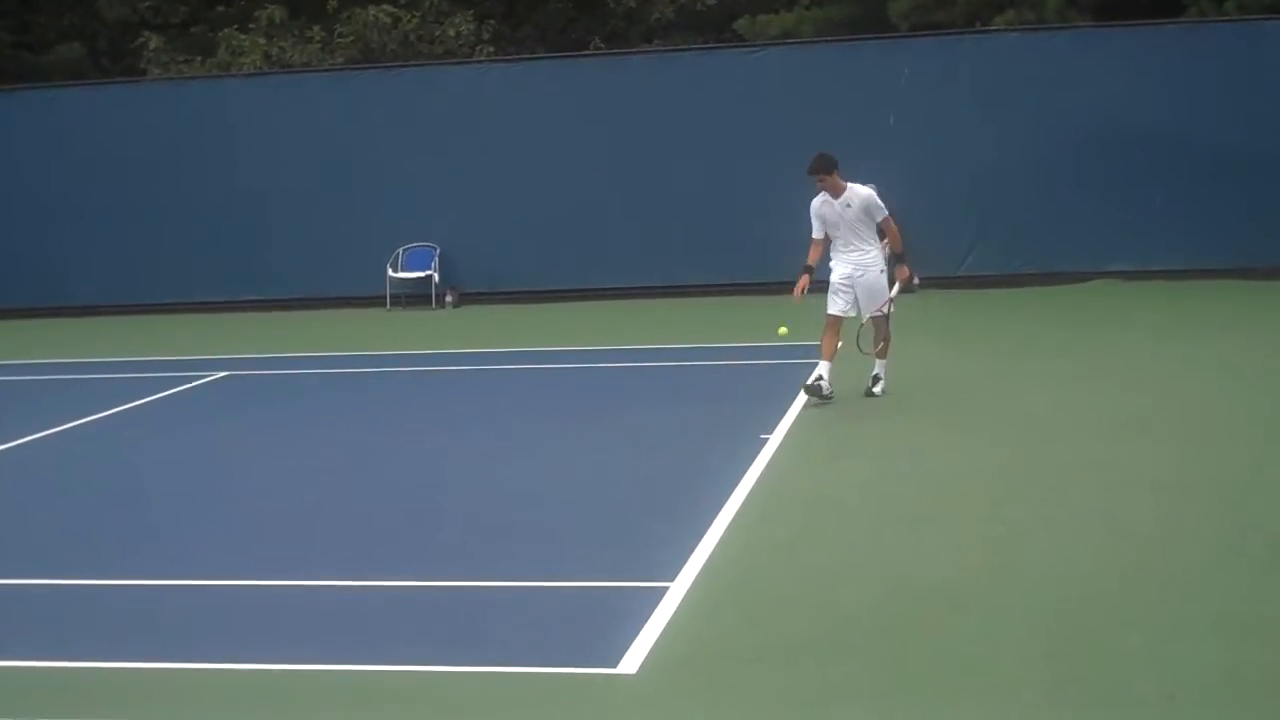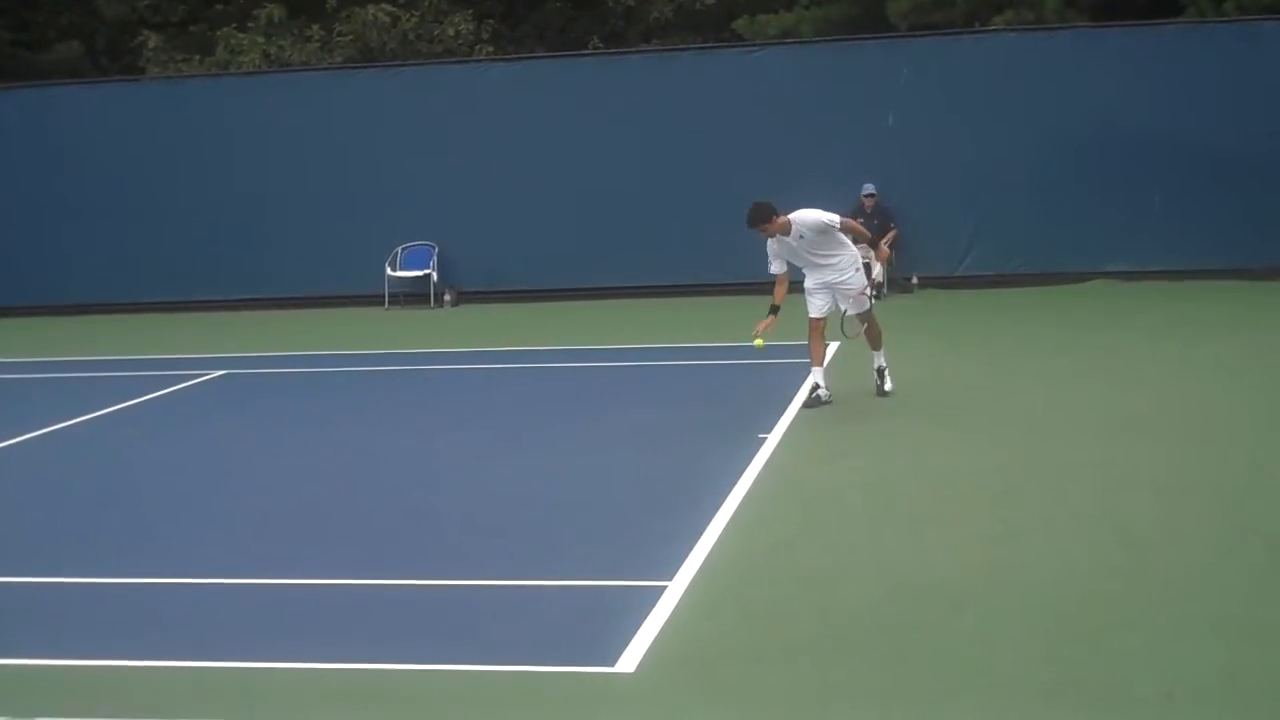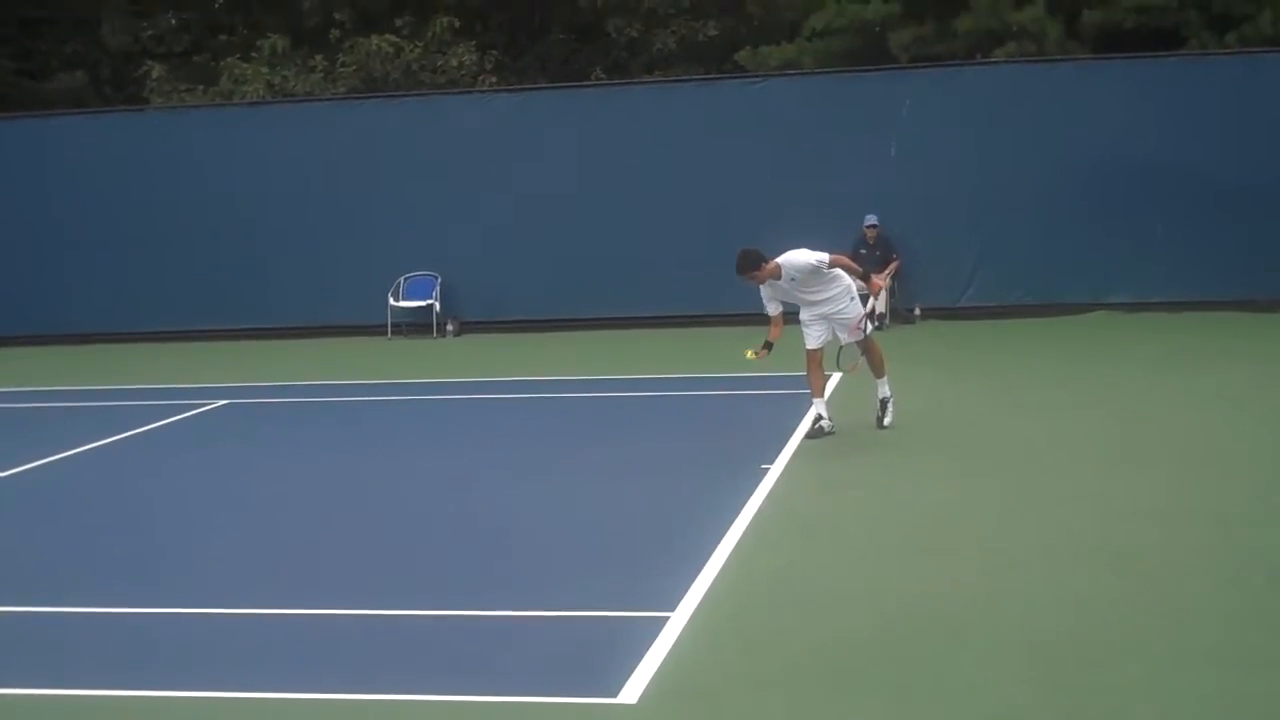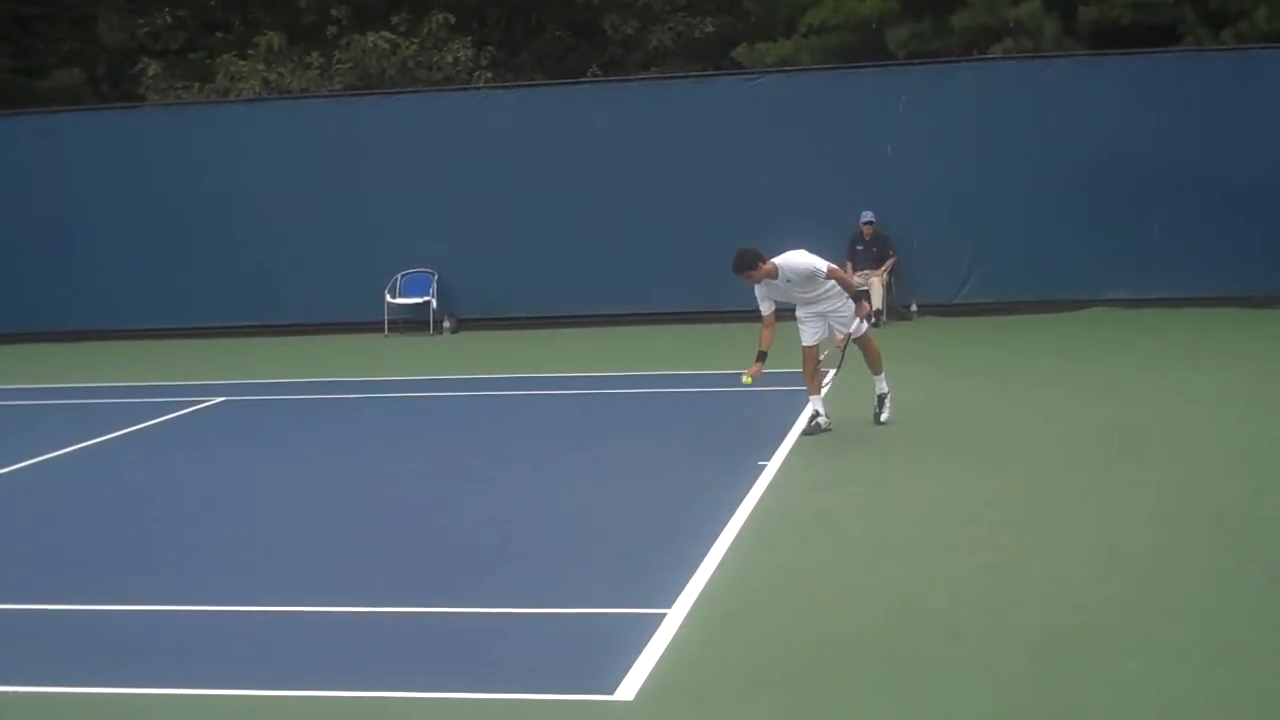
dt=0.5s
person 1, frame 1
left shoulder: (865, 195)
right shoulder: (817, 206)
left elbow: (890, 228)
right elbow: (818, 243)
left wrist: (900, 263)
right wrist: (807, 273)
left hip: (871, 267)
right hip: (841, 269)
left knee: (879, 321)
right knee: (832, 321)
left ankle: (879, 375)
right ankle: (823, 379)
person 1, frame 2
left shoulder: (810, 218)
right shoulder: (773, 246)
left elbow: (849, 225)
right elbow: (782, 281)
right wrist: (772, 315)
left hip: (846, 268)
right hip: (816, 277)
left knee: (867, 318)
right knee: (815, 326)
left ankle: (880, 367)
right ankle: (820, 387)
person 1, frame 3
left shoulder: (797, 260)
right shoulder: (767, 289)
left elbow: (839, 260)
right elbow: (777, 324)
left wrist: (869, 279)
right wrist: (765, 349)
left hip: (841, 296)
right hip: (812, 309)
left knee: (866, 344)
right knee: (813, 358)
left ankle: (884, 397)
right ankle: (823, 418)
person 1, frame 4
left shoulder: (795, 262)
right shoulder: (762, 288)
left elbow: (837, 273)
right elbow: (768, 325)
left wrist: (859, 303)
right wrist: (759, 361)
left hip: (837, 294)
right hip: (808, 307)
left knee: (863, 342)
right knee: (809, 354)
left ankle: (882, 392)
right ankle: (820, 415)
